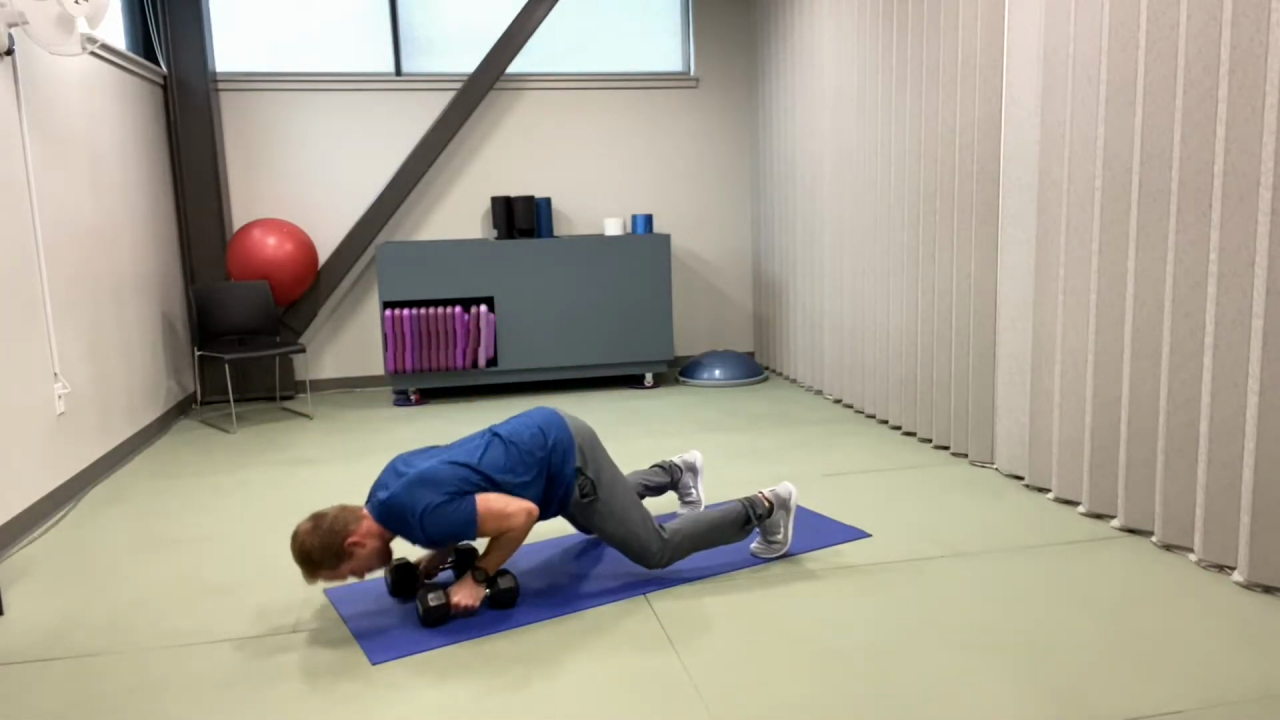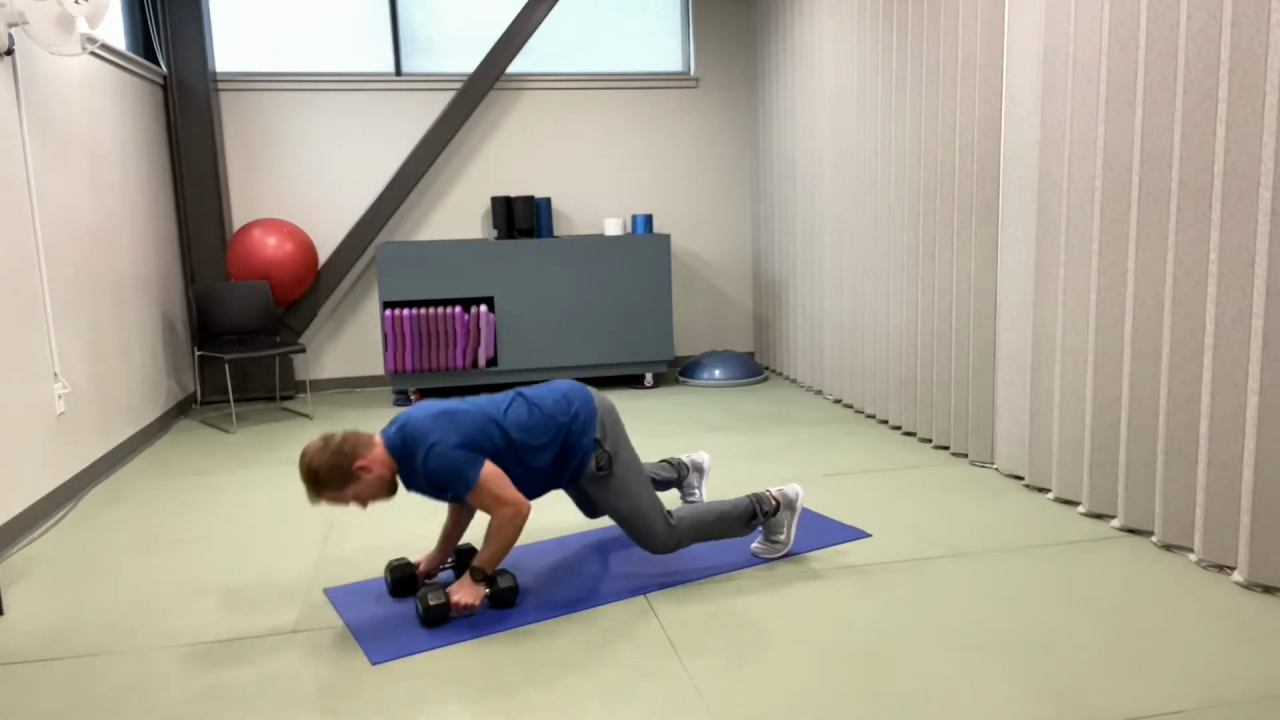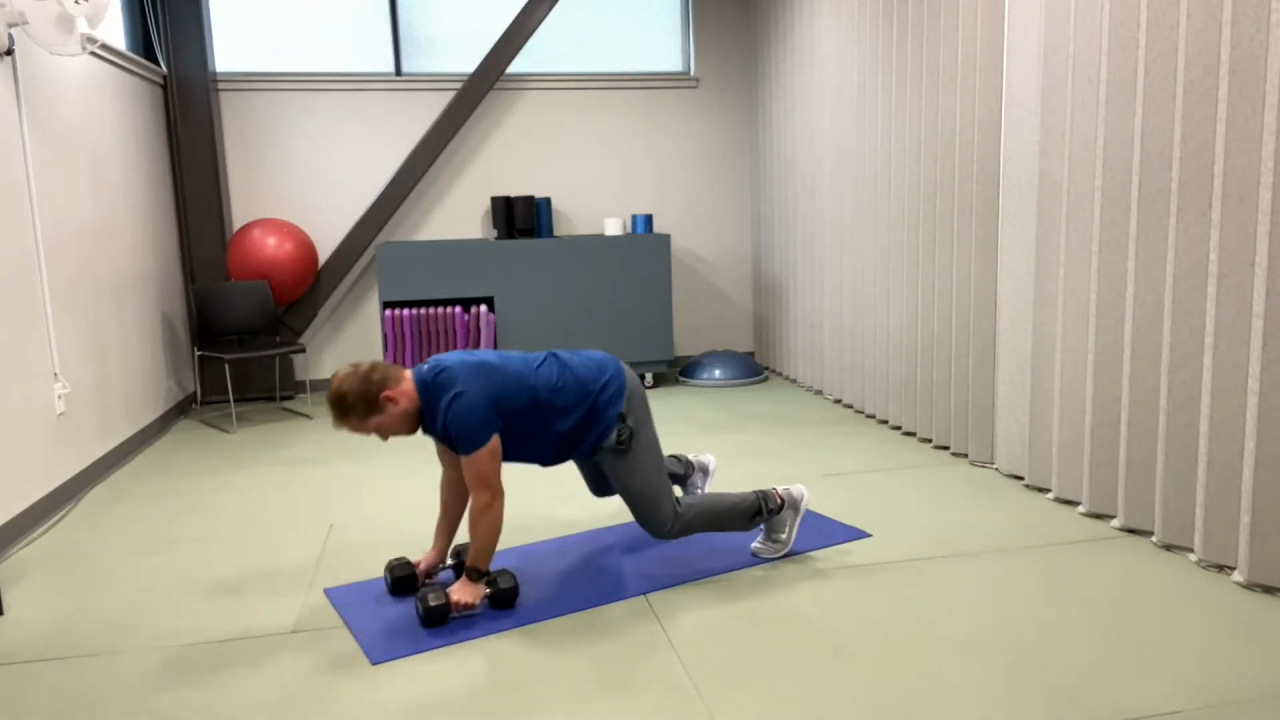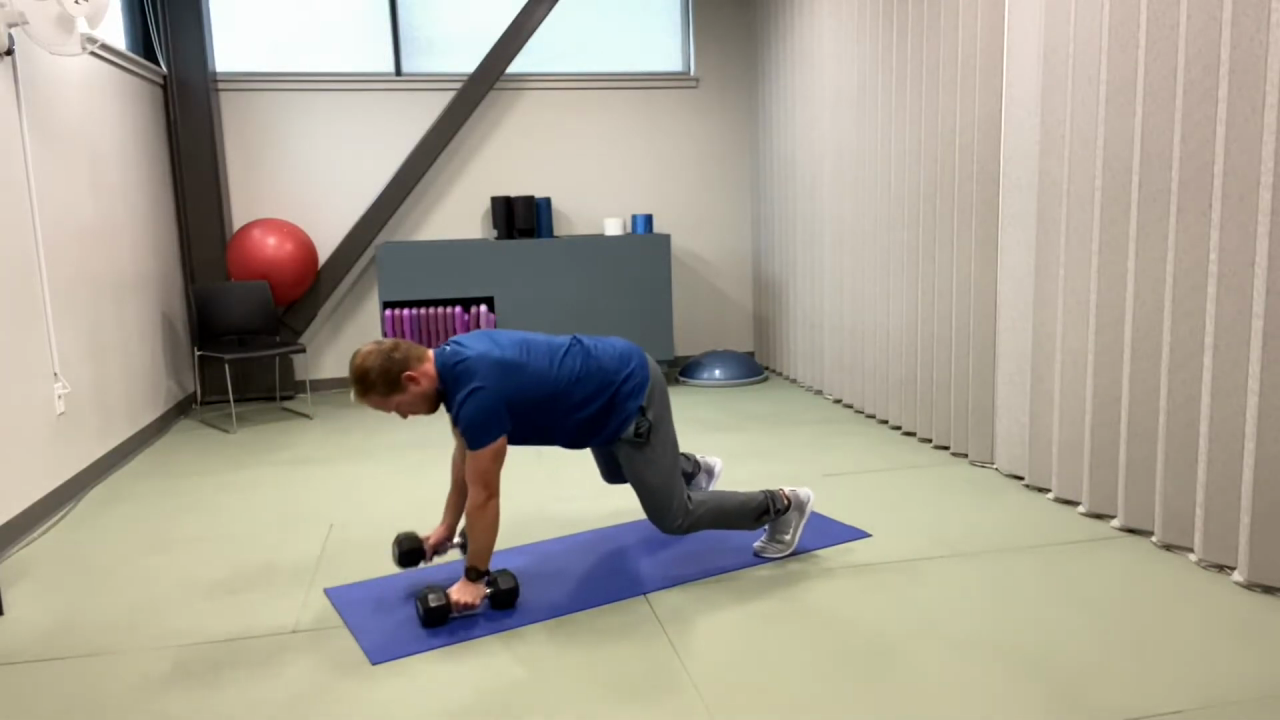
dt=0.2s
person 1, frame 1
left shoulder: (423, 513)
right shoulder: (388, 491)
left elbow: (523, 514)
left wrist: (477, 578)
right wrist: (438, 556)
left hip: (565, 458)
right hip: (547, 433)
left knee: (654, 549)
right knee: (595, 518)
left ankle: (765, 506)
right ankle: (677, 472)
person 1, frame 2
left shoulder: (433, 453)
right shoulder: (401, 437)
left elbow: (514, 507)
right elbow: (470, 485)
left wrist: (477, 578)
right wrist: (440, 555)
left hip: (584, 430)
right hip: (565, 411)
left knee: (660, 534)
right knee: (599, 505)
left ankle: (771, 505)
right ankle: (682, 470)
person 1, frame 3
left shoulder: (459, 402)
right shoulder: (428, 387)
left elbow: (489, 498)
right elbow: (456, 476)
left wrist: (474, 578)
right wrist: (437, 553)
left hip: (609, 403)
right hip: (589, 394)
left knee: (666, 520)
right knee: (606, 484)
left ankle: (775, 504)
right ankle: (688, 469)
person 1, frame 4
left shoulder: (477, 391)
right shoulder: (451, 361)
left elbow: (484, 495)
right elbow: (466, 453)
left wrist: (474, 577)
right wrist: (446, 528)
left hip: (630, 396)
right hip: (612, 379)
left knee: (673, 515)
right knee: (617, 473)
left ankle: (781, 505)
right ankle: (694, 468)
